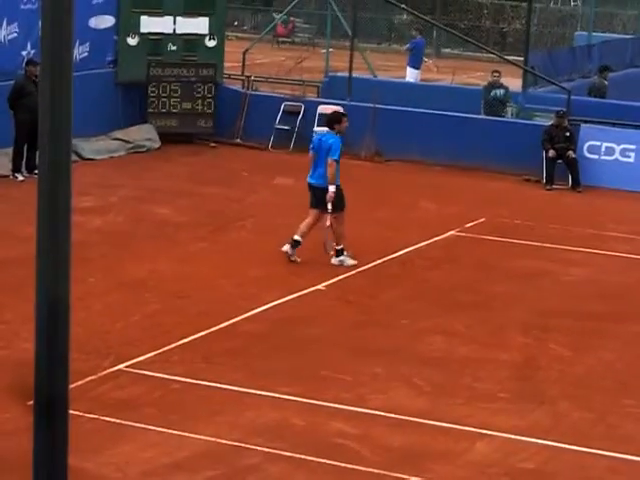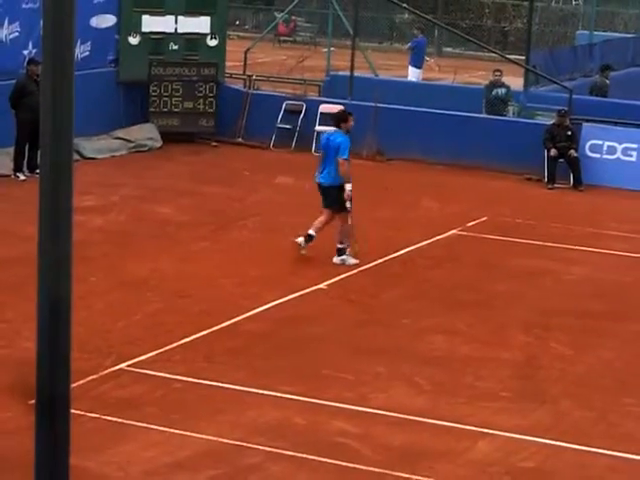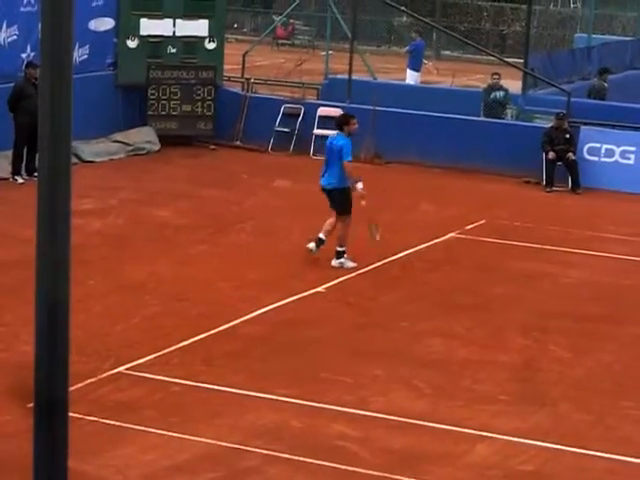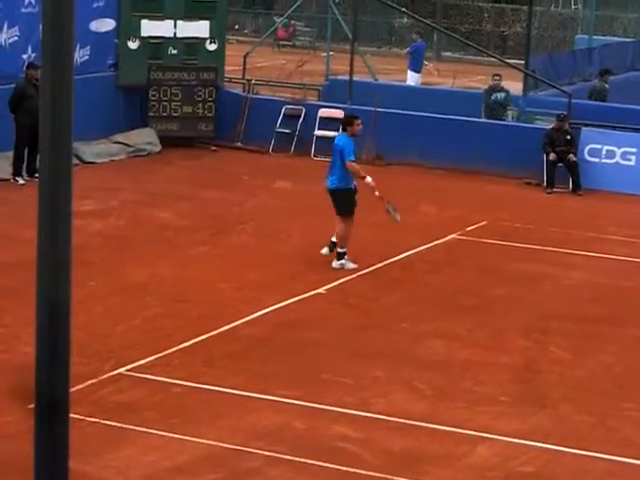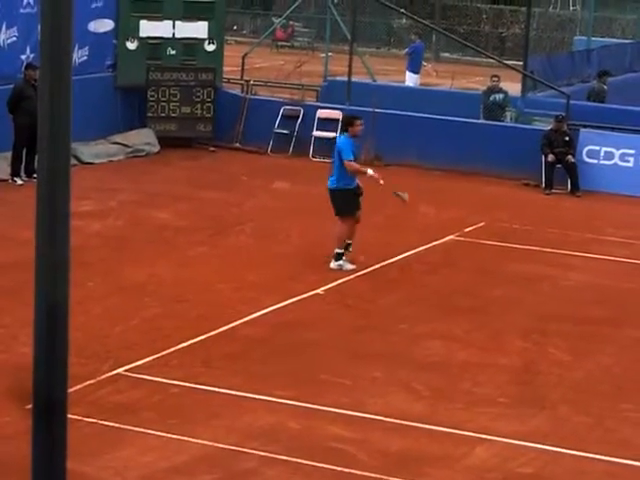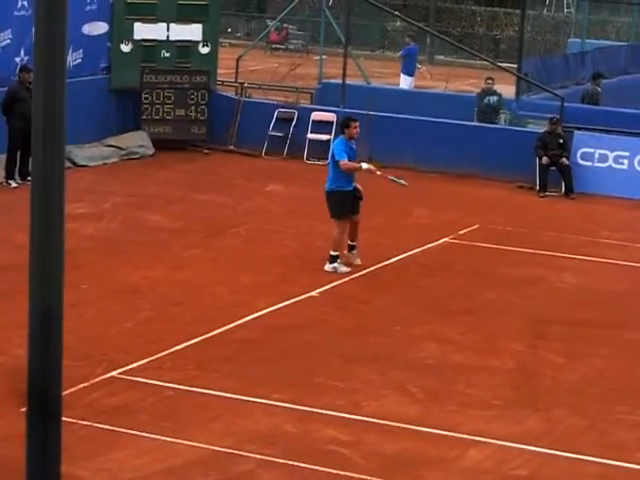
dt=0.1s
person 1, frame 1
left shoulder: (319, 137)
right shoulder: (336, 141)
left elbow: (312, 156)
right elbow: (331, 164)
right wrist: (332, 188)
left hip: (314, 182)
right hip: (327, 185)
left knee: (313, 217)
right knee: (338, 219)
left ankle: (292, 245)
right ankle: (339, 255)
person 1, frame 2
left shoulder: (327, 136)
right shoulder: (343, 140)
right elbow: (343, 164)
right wrist: (348, 185)
left hip: (324, 181)
right hip: (335, 184)
left knee: (327, 215)
right knee: (343, 217)
left ankle: (305, 238)
right ankle: (341, 254)
person 1, frame 3
left shoulder: (332, 139)
right shoulder: (345, 142)
right elbow: (347, 166)
right wrist: (358, 184)
left hip: (327, 183)
right hip: (339, 186)
left knee: (337, 217)
right knee: (344, 220)
left ankle: (317, 243)
right ankle: (339, 257)
person 1, frame 4
left shoulder: (343, 140)
right shoulder: (346, 142)
right elbow: (351, 166)
left wrist: (352, 181)
right wrist: (366, 178)
left hip: (344, 185)
right hip: (340, 187)
left knee: (346, 219)
right knee: (346, 221)
left ankle: (331, 247)
right ankle: (339, 259)
person 1, frame 5
left shoulder: (347, 140)
right shoulder: (345, 142)
right elbow: (349, 166)
left wrist: (355, 181)
right wrist: (369, 172)
left hip: (347, 185)
right hip: (340, 187)
left knee: (356, 218)
right knee: (345, 222)
left ankle: (346, 249)
right ankle: (338, 259)
person 1, frame 6
left shoulder: (351, 143)
right shoulder: (339, 144)
right elbow: (344, 166)
left wrist: (355, 184)
right wrist: (364, 166)
left hip: (349, 188)
right hip: (336, 190)
left knee: (355, 220)
right knee: (341, 225)
left ankle: (351, 251)
right ankle: (332, 262)
